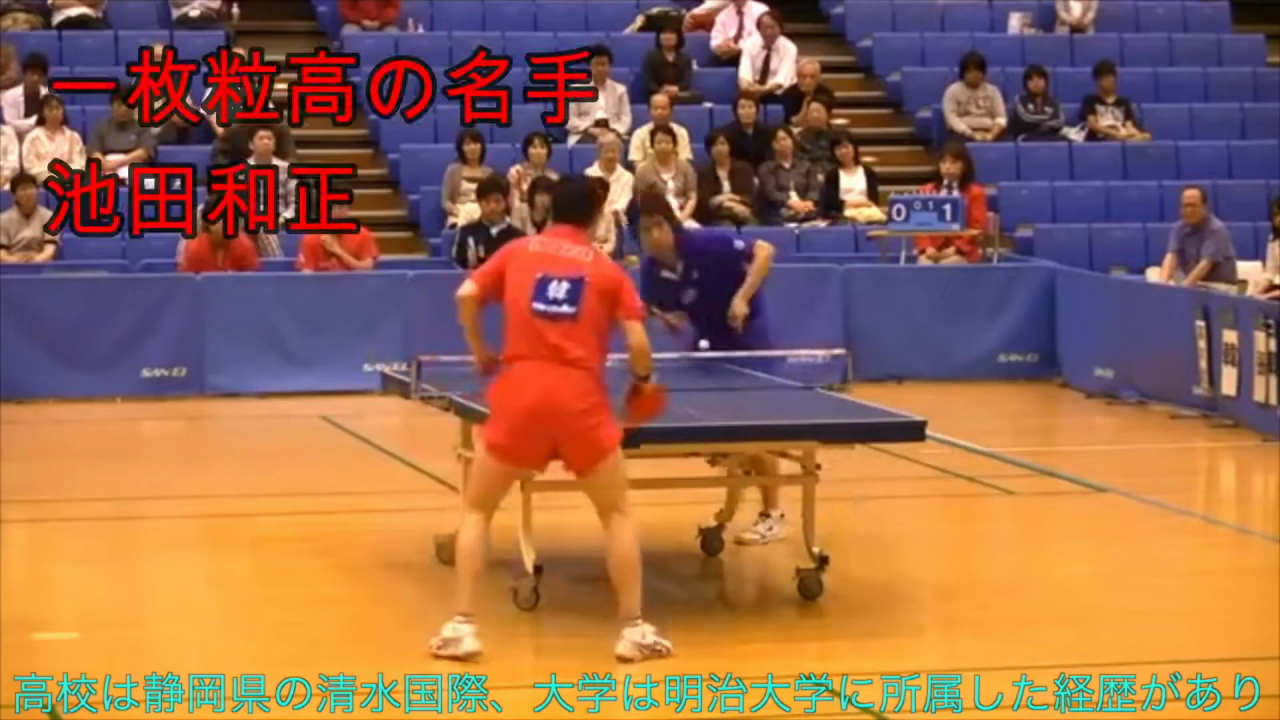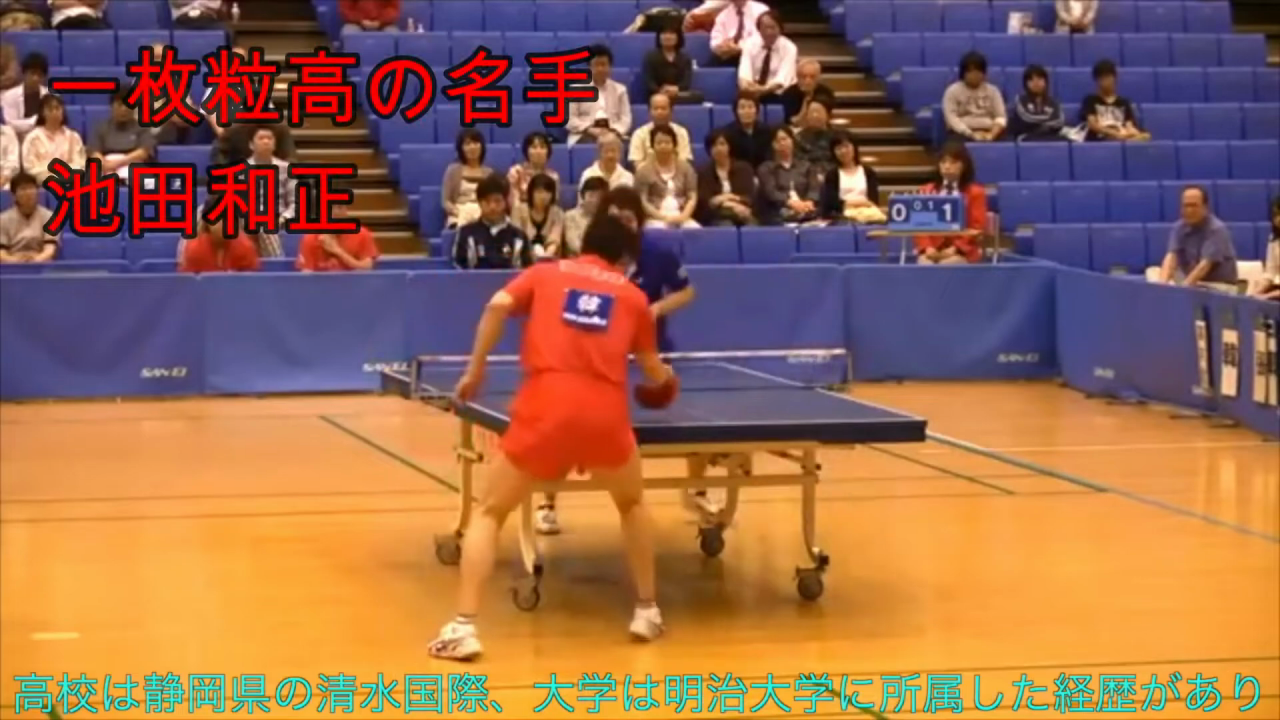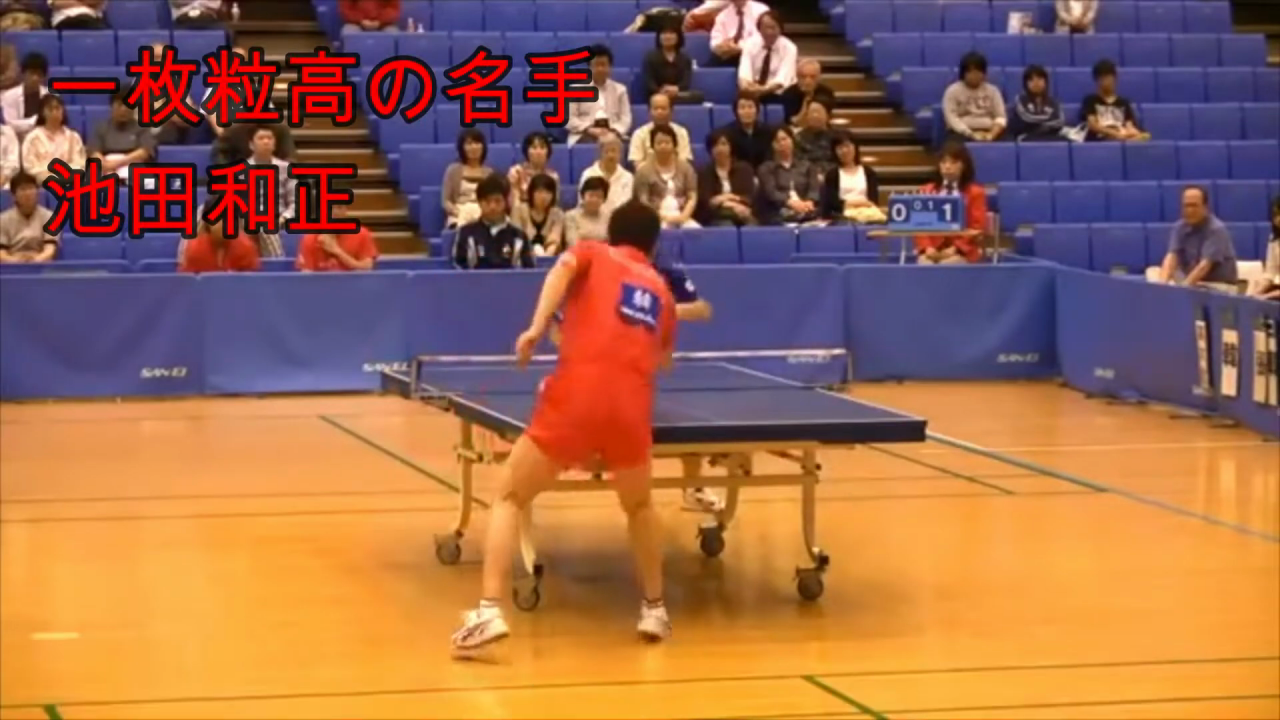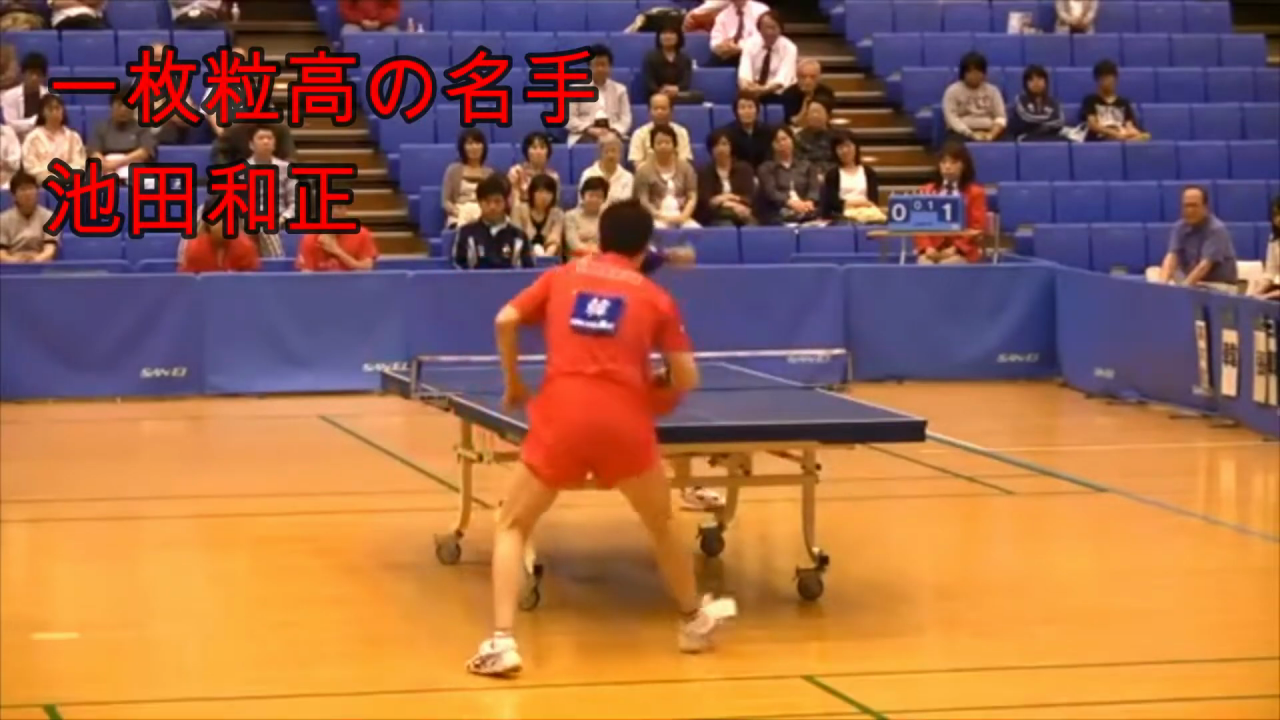
dt=0.3s
person 1, frame 1
left shoulder: (516, 252)
right shoulder: (609, 270)
left elbow: (466, 297)
right elbow: (638, 344)
left wrist: (479, 352)
right wrist: (643, 379)
left hip: (519, 396)
right hip: (581, 402)
left knee: (477, 509)
right knee: (616, 515)
left ankle: (462, 626)
right ankle: (633, 630)
person 1, frame 2
left shoulder: (545, 272)
right shoulder: (633, 296)
left elbow: (499, 305)
right elbow: (654, 371)
left wrist: (474, 371)
right wrist: (666, 381)
left hip: (546, 407)
right hip: (606, 411)
left knee: (488, 513)
right knee: (633, 502)
left ankle: (463, 626)
right ankle: (646, 609)
person 1, frame 3
left shoulder: (591, 254)
right shoulder: (663, 292)
left elbow: (562, 271)
left wrist: (534, 330)
left hip: (576, 396)
right hip: (631, 407)
left knee: (508, 500)
right knee: (639, 505)
left ankle: (489, 611)
right ankle: (654, 609)
person 1, frame 4
left shoulder: (560, 276)
right shoulder: (656, 298)
left elbow: (505, 321)
right elbow: (688, 379)
left wrist: (513, 382)
right wrist: (664, 387)
left hip: (563, 414)
right hip: (625, 421)
left knee: (511, 527)
right knee: (662, 522)
left ankle: (502, 641)
right ankle: (695, 619)
person 2, frame 1
left shoulder: (707, 243)
right shoulder: (650, 273)
left elbow: (765, 252)
right elbow: (647, 317)
left wrist: (743, 298)
right wrist: (666, 320)
left hip: (746, 335)
right hip: (710, 342)
left ankle: (772, 514)
person 2, frame 2
left shoulder: (658, 254)
left elbow: (686, 293)
left wrist: (656, 309)
left hip: (653, 349)
left ankle: (698, 493)
right ankle: (547, 504)
person 2, frame 3
left shoulder: (665, 277)
right shoulder: (594, 279)
left elbow: (702, 308)
right elbow: (557, 329)
left wrist: (672, 310)
right wrist: (570, 350)
left hip: (643, 363)
right hip: (597, 364)
left knee: (689, 421)
left ankle: (693, 489)
right ankle: (519, 497)
person 2, frame 4
left shoulder: (644, 264)
right shoulder: (586, 275)
left elbow: (679, 257)
left wrist: (676, 255)
left hip: (627, 364)
right hip: (584, 363)
left knee: (670, 417)
right knee: (555, 431)
left ankle: (689, 489)
right ankle: (514, 501)
